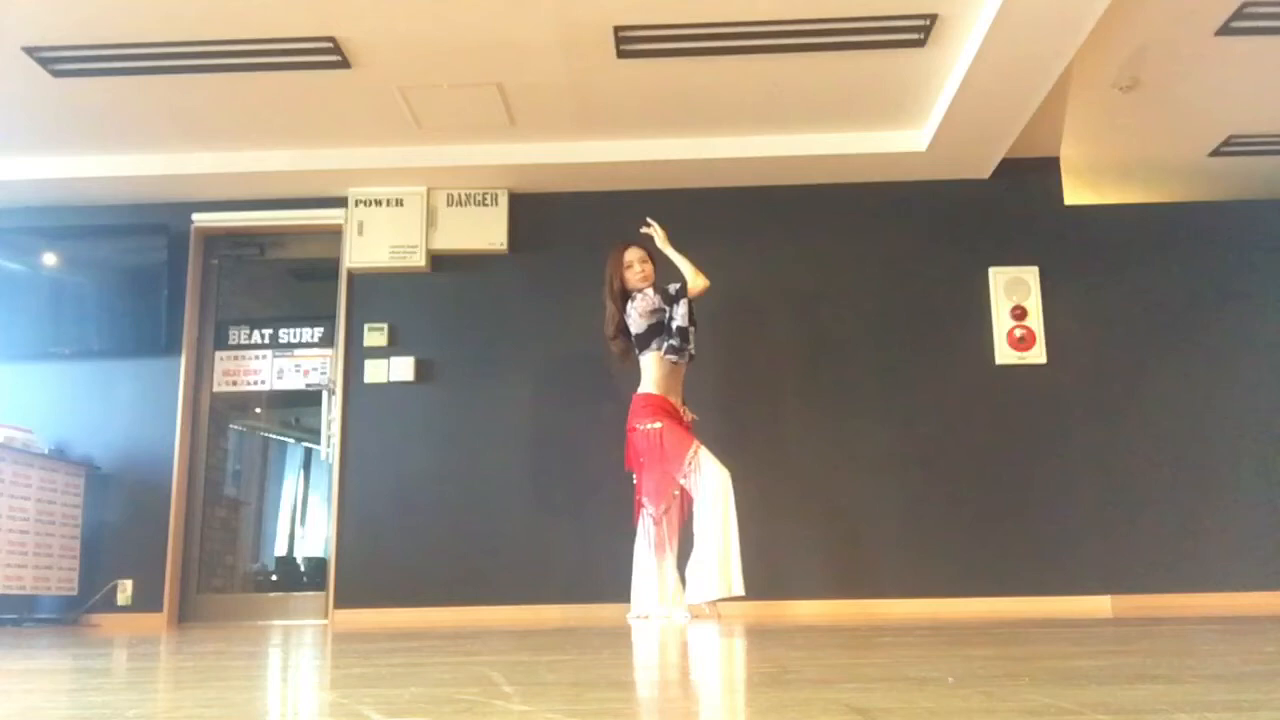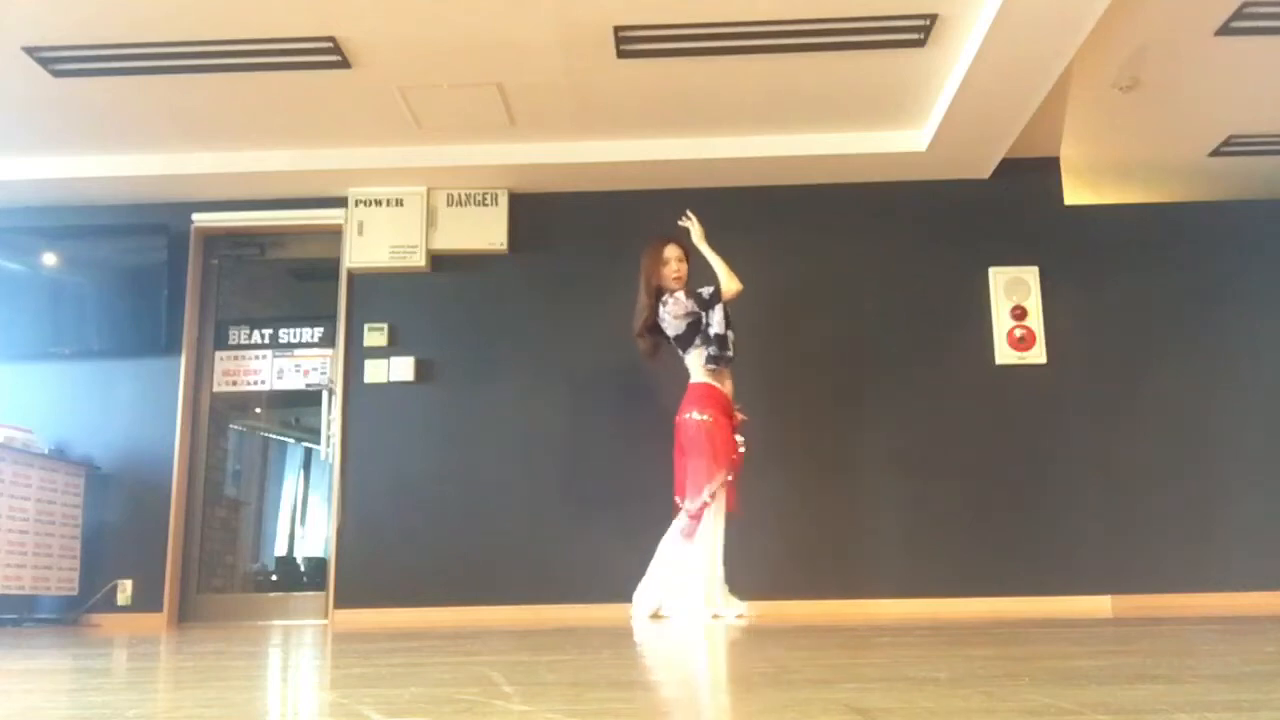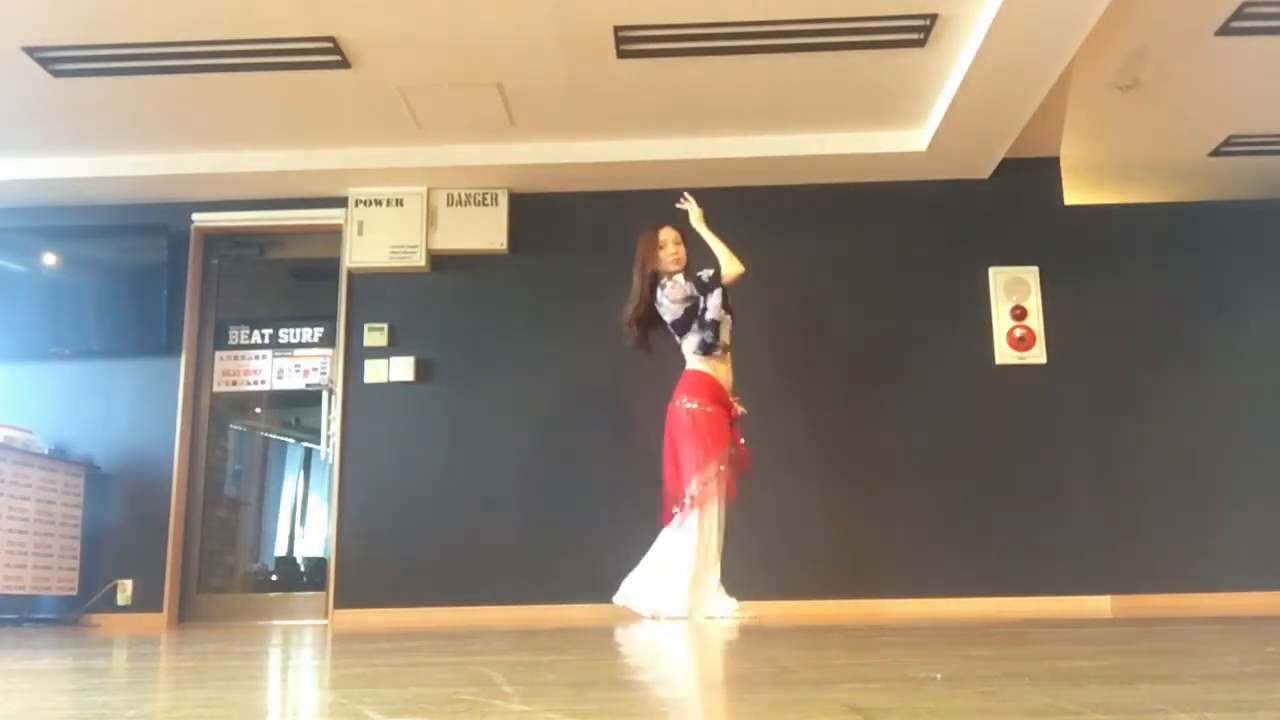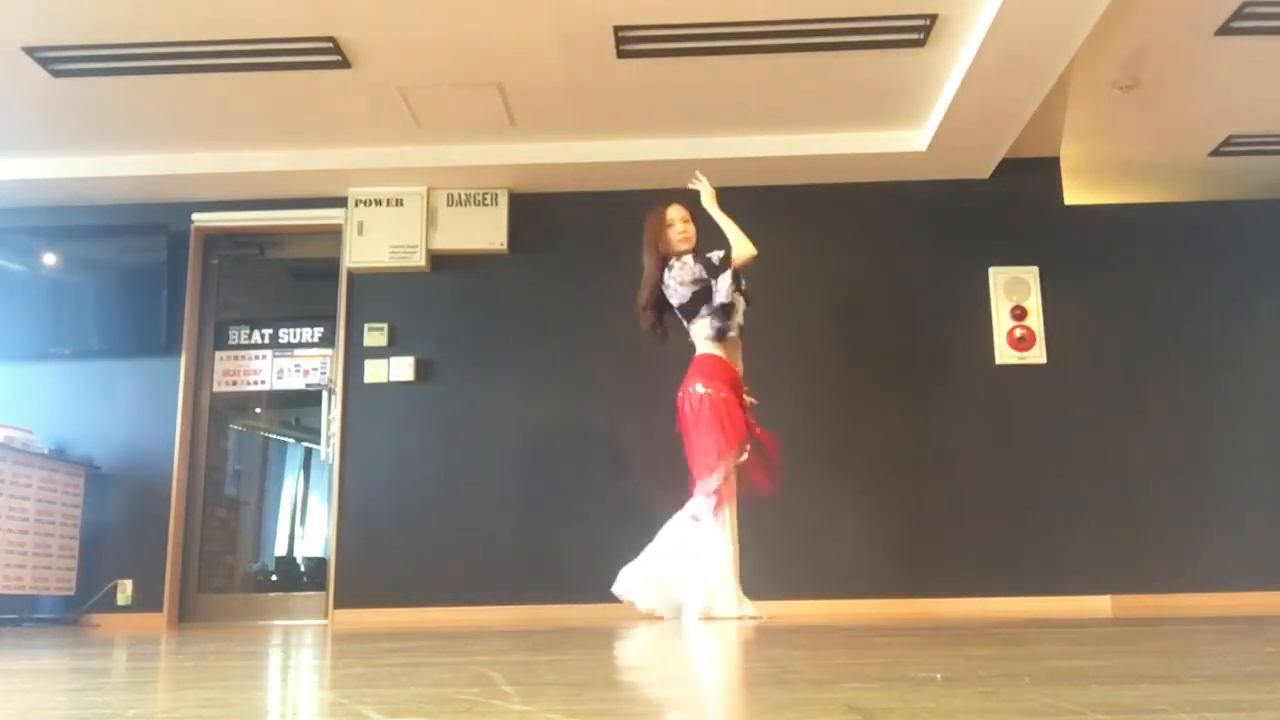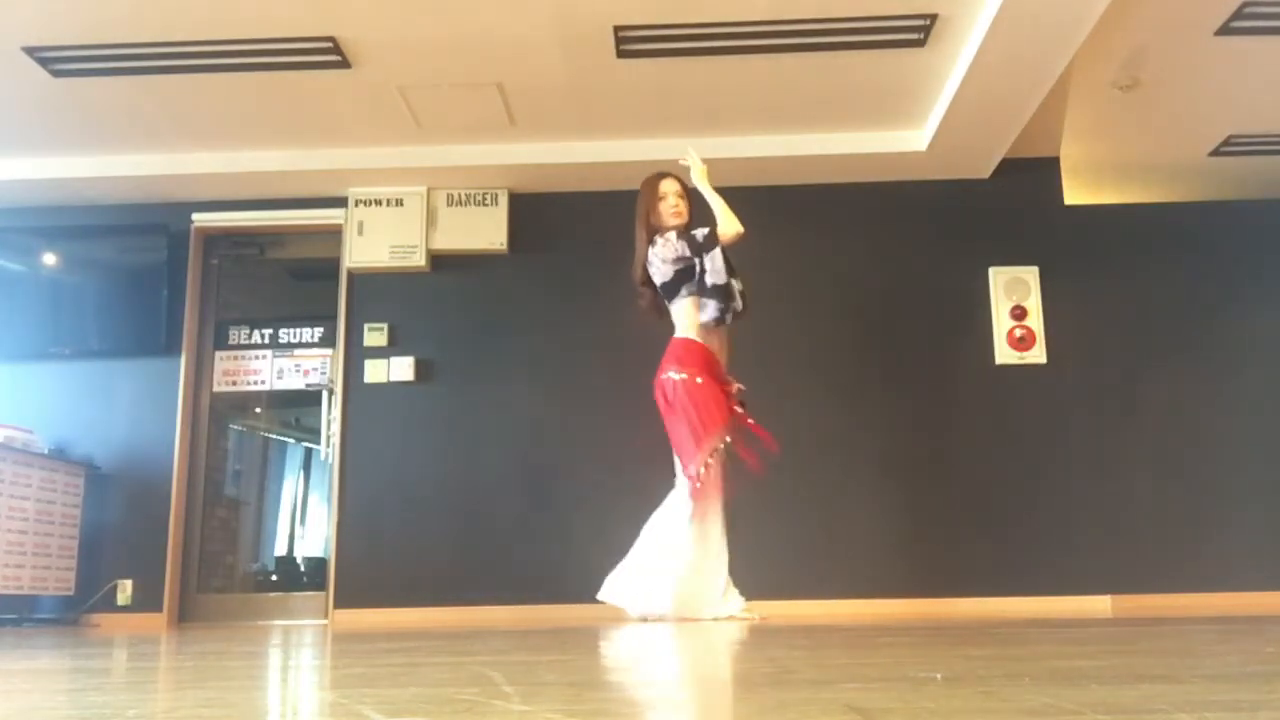
dt=1s
person 1, frame 1
left shoulder: (654, 307)
right shoulder: (641, 303)
right elbow: (700, 282)
right wrist: (667, 246)
left hip: (666, 417)
right hip: (652, 415)
left knee: (661, 510)
right knee: (713, 479)
left ankle: (657, 602)
right ankle: (705, 582)
person 1, frame 2
left shoulder: (684, 306)
right shoulder: (672, 304)
right elbow: (733, 287)
right wrist: (704, 244)
left hip: (710, 410)
right hip: (704, 408)
left knee: (700, 506)
right knee: (708, 503)
left ankle: (663, 596)
right ankle: (706, 599)
person 1, frame 3
left shoulder: (685, 291)
right shoulder: (672, 287)
right elbow: (734, 269)
right wrist: (702, 226)
left hip: (710, 402)
right hip: (696, 398)
left knee: (702, 502)
right knee: (703, 499)
left ankle: (655, 592)
right ankle: (690, 598)
person 1, frame 4
left shoulder: (692, 273)
right shoulder: (682, 267)
right elbow: (747, 252)
right wrist: (714, 207)
left hip: (713, 386)
right hip: (708, 383)
left knee: (712, 495)
right knee: (716, 493)
left ankle: (653, 584)
right ankle: (714, 598)
person 1, frame 5
left shoulder: (686, 251)
right shoulder: (667, 245)
right elbow: (734, 230)
right wrist: (706, 184)
left hip: (702, 375)
right hip: (687, 370)
left knee: (701, 487)
right knee: (699, 484)
